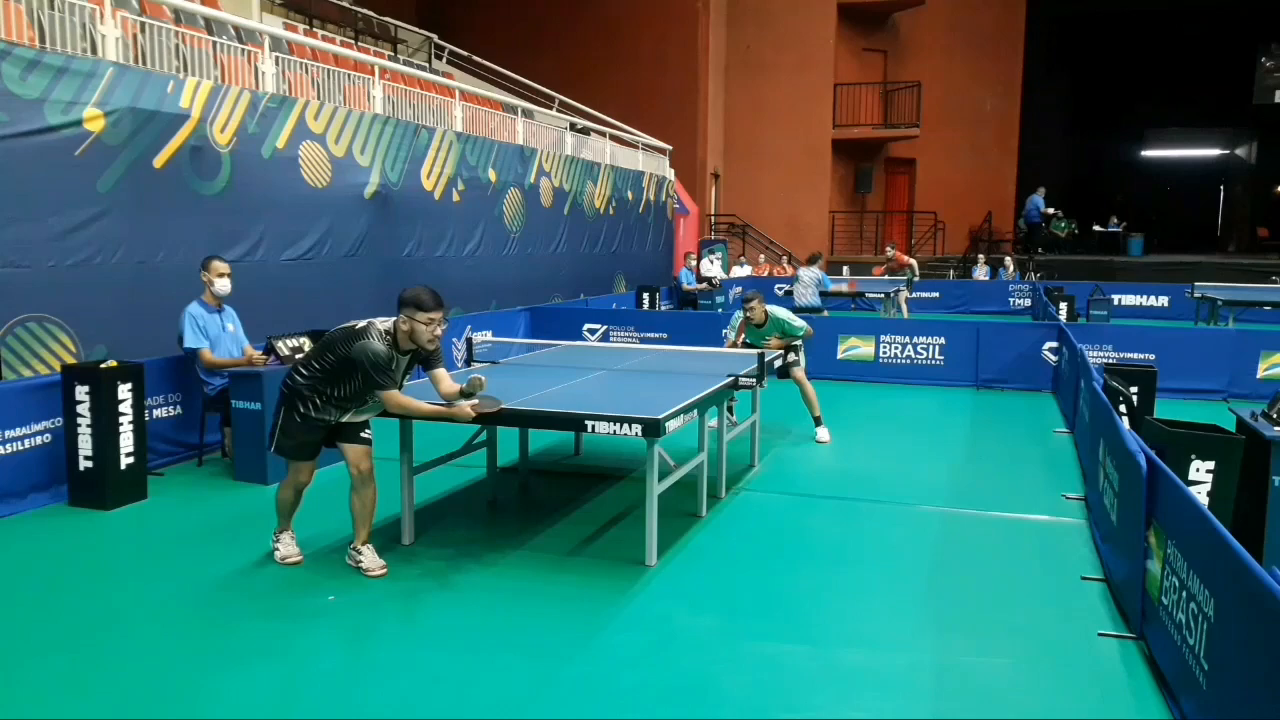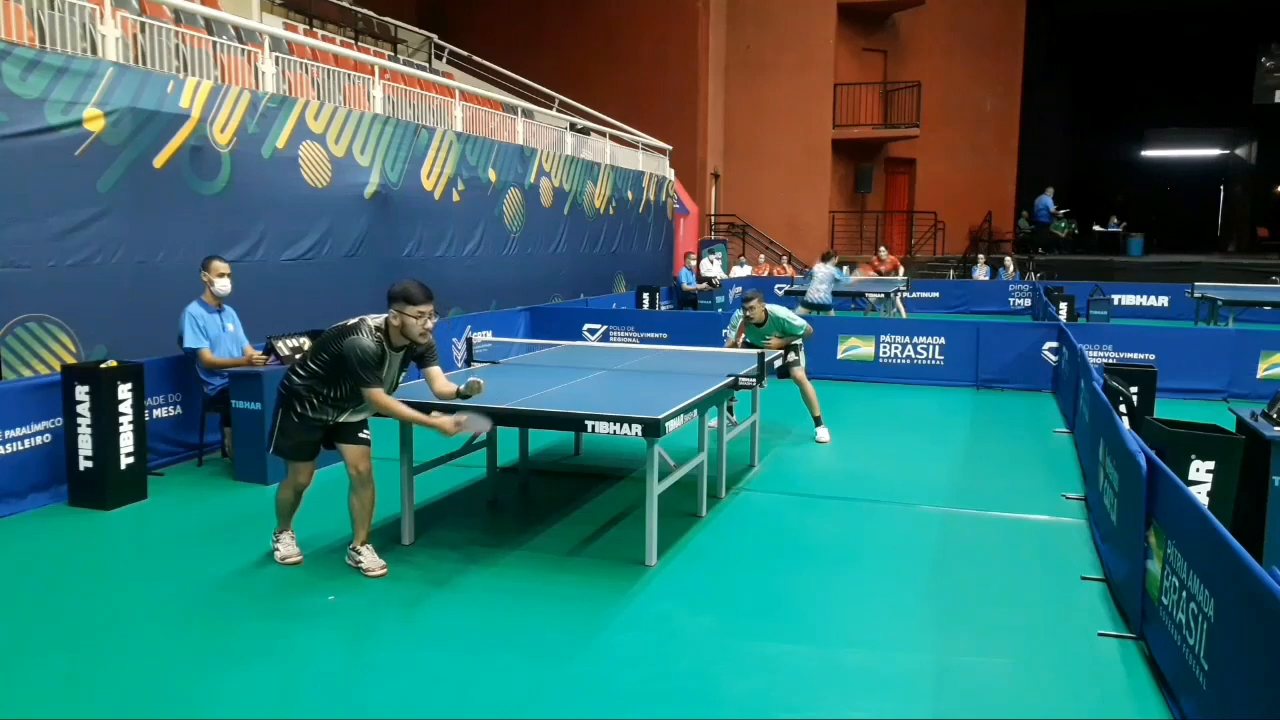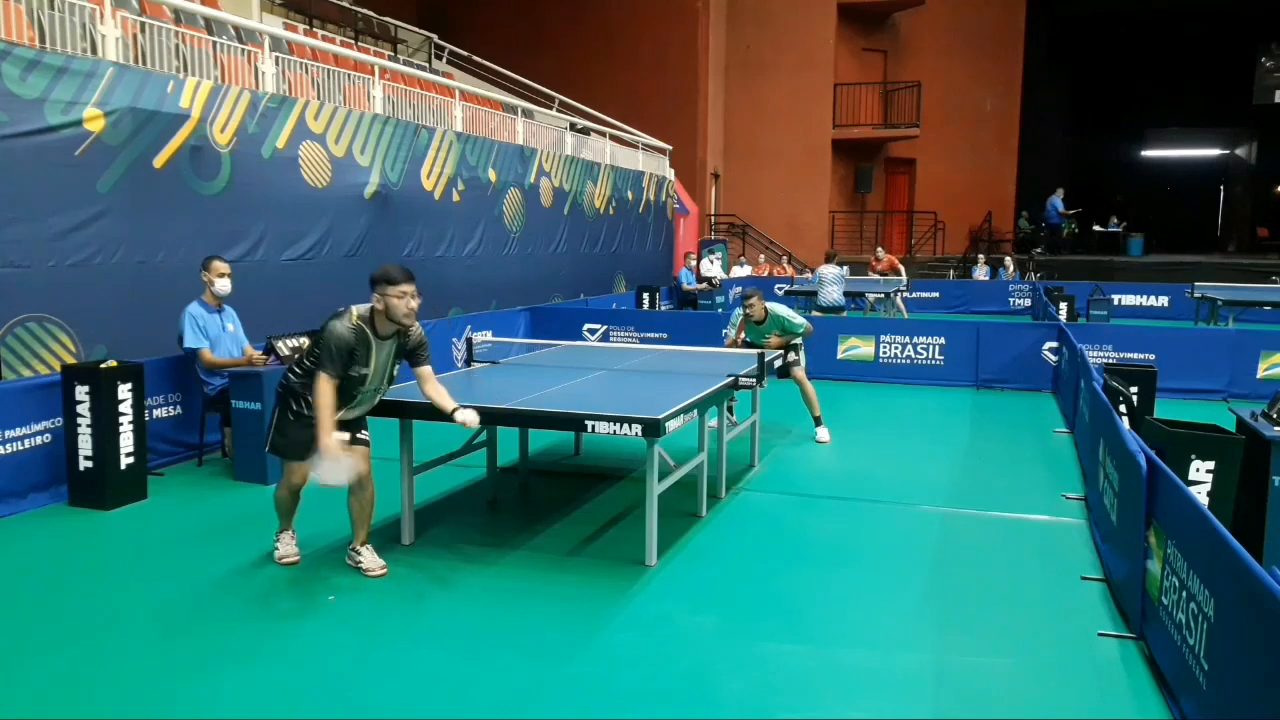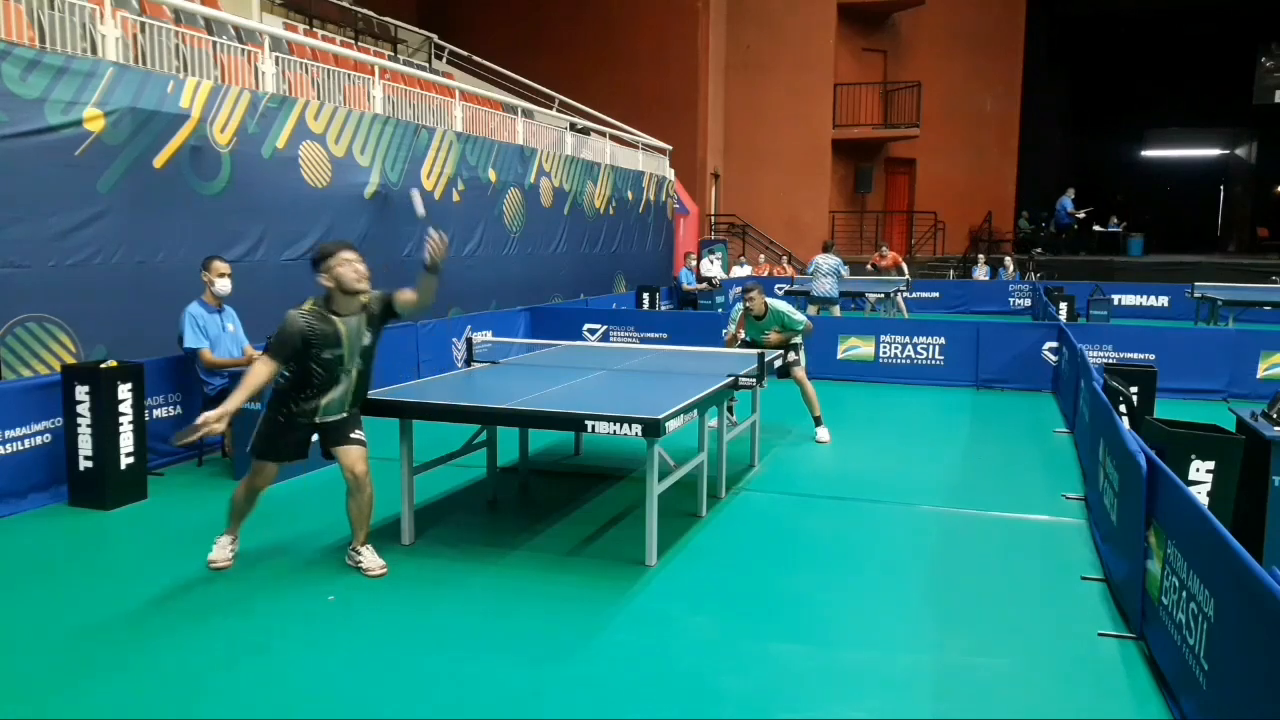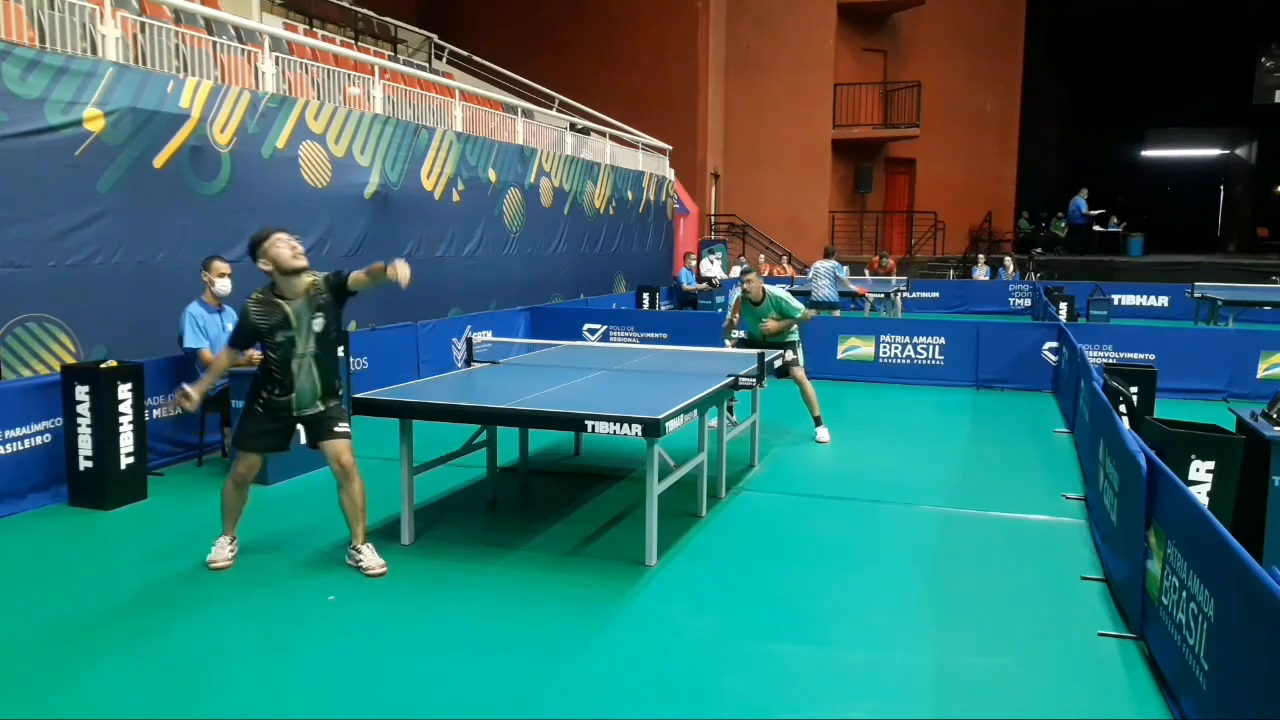
dt=0.3s
person 1, frame 1
left shoulder: (427, 343)
right shoulder: (372, 346)
left elbow: (444, 386)
right elbow: (393, 402)
left wrist: (465, 390)
right wrist: (451, 412)
left hip: (350, 405)
right hip: (306, 400)
left knee: (363, 470)
right knee: (300, 477)
left ankle: (360, 547)
right ankle: (283, 533)
person 1, frame 2
left shoulder: (421, 341)
right shoulder: (363, 342)
left elbow: (439, 385)
right elbow: (378, 399)
left wrist: (463, 390)
right wrist: (433, 422)
left hip: (349, 406)
right hip: (305, 402)
left knee: (361, 471)
right knee: (299, 478)
left ankle: (359, 547)
right ankle: (282, 534)
person 1, frame 3
left shoulder: (412, 334)
right shoulder: (344, 331)
left elbow: (428, 383)
right elbow: (325, 384)
left wrist: (455, 411)
right wrist: (326, 434)
left hip: (352, 407)
right hip: (302, 401)
left knee: (361, 473)
right knee: (295, 478)
left ankle: (360, 548)
right ankle: (285, 532)
person 1, frame 4
left shoulder: (376, 305)
right shoulder: (302, 321)
left elbow: (416, 299)
right elbow: (267, 365)
left wrist: (432, 268)
right wrist: (226, 409)
left hip: (343, 410)
right hip: (292, 408)
left knee: (359, 472)
right knee: (258, 479)
left ankle: (360, 547)
right ankle: (230, 536)
person 1, frame 5
left shoulder: (326, 287)
right shoulder: (257, 309)
left elbow: (367, 275)
right elbow: (232, 350)
left wrist: (391, 267)
right wrist: (201, 388)
left hip: (324, 398)
right hip: (272, 401)
left knee: (345, 466)
right knee: (243, 470)
left ankle: (360, 547)
right ankle: (228, 538)
person 2, frame 1
left shoulder: (230, 312)
right shoulder: (194, 313)
left elbow: (247, 350)
right elbow: (207, 360)
left wrist: (260, 357)
right wrist: (245, 361)
right hip: (218, 387)
person 2, frame 2
left shoulder: (230, 312)
right shoulder: (194, 313)
left elbow: (246, 350)
right elbow: (207, 360)
left wrist: (259, 356)
right wrist: (244, 361)
right hip: (218, 387)
right ankle: (236, 449)
person 2, frame 3
left shoulder: (230, 312)
right shoulder: (193, 313)
left elbow: (247, 350)
right elbow: (207, 360)
left wrist: (258, 357)
right wrist: (244, 361)
right hip: (218, 388)
person 2, frame 4
left shoulder: (230, 312)
right shoulder: (194, 313)
left elbow: (247, 350)
right elbow: (207, 360)
left wrist: (258, 358)
right wrist: (245, 362)
right hip: (217, 388)
person 2, frame 5
left shoulder: (230, 312)
right shoulder: (194, 313)
left elbow: (247, 351)
right elbow: (207, 360)
left wrist: (255, 356)
right wrist: (243, 360)
right hip: (218, 387)
person 3, frame 1
left shoulder: (780, 316)
right shoulder: (739, 318)
left elbow: (808, 332)
right elbow: (727, 350)
left wrist: (781, 342)
right wrist: (735, 343)
left hip: (787, 344)
right hip: (755, 346)
left knee: (799, 377)
left ankle: (820, 425)
right ankle: (729, 413)
person 3, frame 2
left shoulder: (781, 315)
right shoulder: (739, 318)
left elbow: (808, 331)
right elbow: (727, 350)
left wrist: (782, 341)
right wrist: (735, 344)
left hip: (787, 344)
right hip: (756, 345)
left knee: (799, 376)
left ankle: (820, 425)
right ankle: (729, 413)
person 3, frame 3
left shoulder: (780, 313)
right shoulder: (739, 316)
left elbow: (808, 329)
right elbow: (728, 348)
left wrist: (781, 340)
right wrist: (735, 341)
left hip: (787, 343)
right hip: (756, 344)
left knee: (799, 376)
left ankle: (820, 426)
right ankle: (729, 413)
person 3, frame 4
left shoulder: (781, 309)
right shoulder: (739, 311)
left elbow: (808, 327)
right elbow: (727, 345)
left wrist: (781, 336)
right wrist: (734, 337)
left hip: (787, 342)
right hip: (756, 343)
left knee: (799, 376)
left ankle: (820, 426)
right ankle: (729, 413)
person 3, frame 5
left shoulder: (778, 296)
right shoulder: (738, 299)
left elbow: (806, 315)
right elbow: (726, 334)
left wrist: (779, 325)
right wrist: (731, 322)
left hip: (784, 338)
right hip: (754, 339)
left knee: (799, 376)
left ankle: (820, 425)
right ankle: (729, 414)
